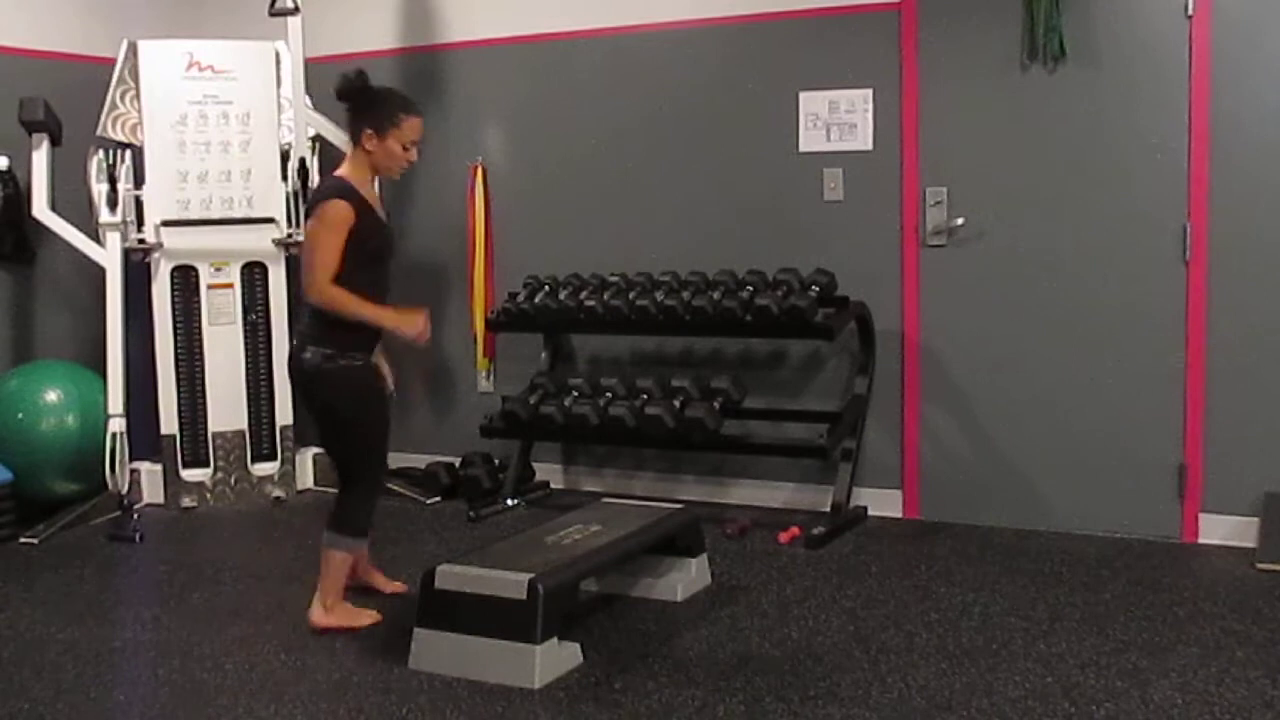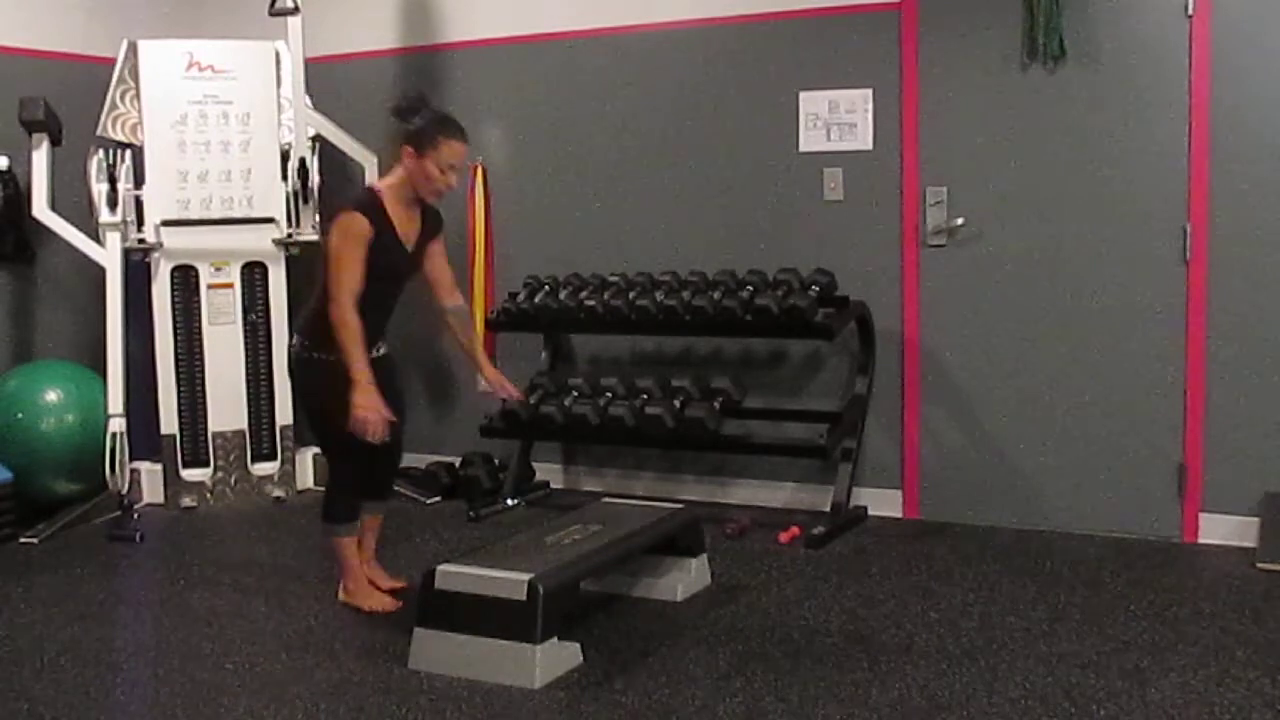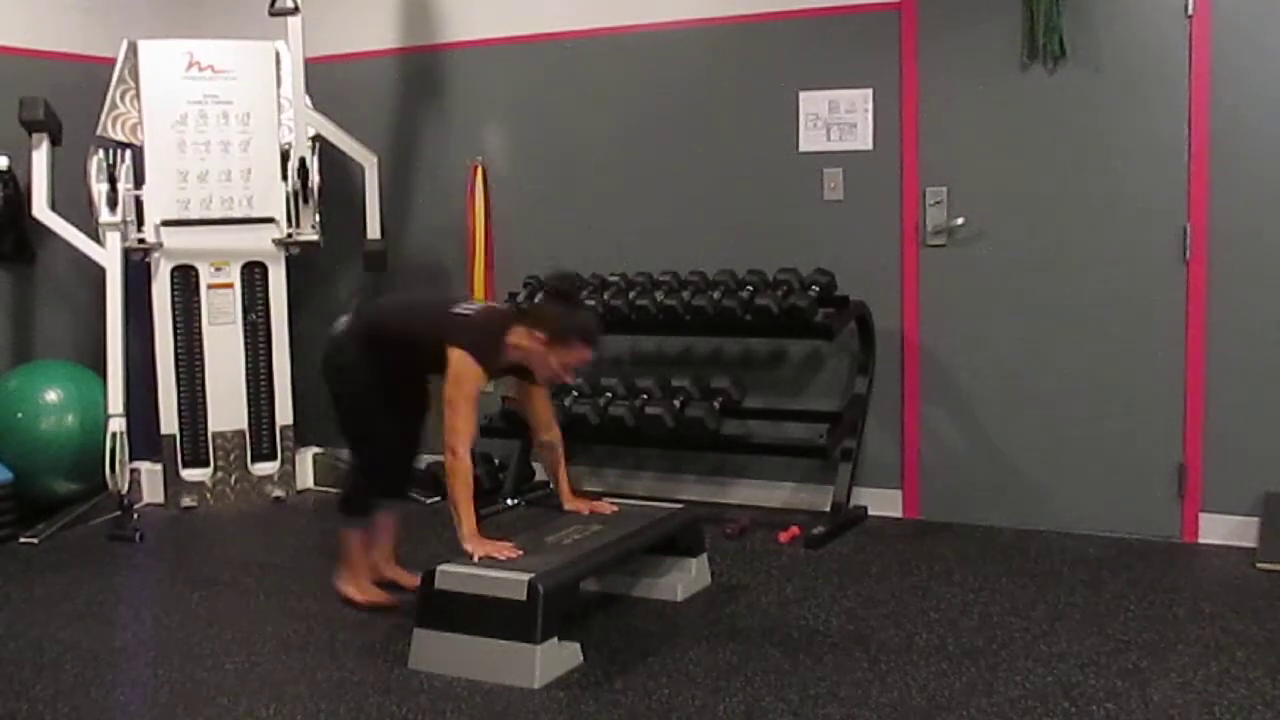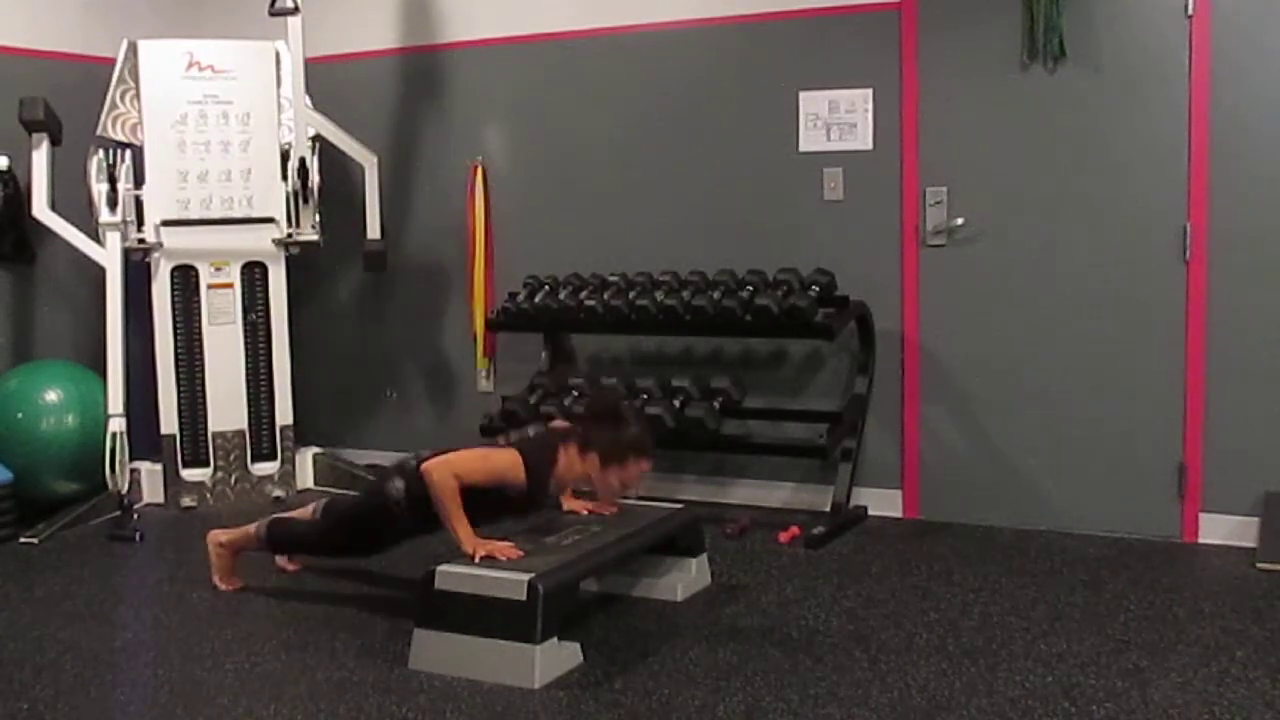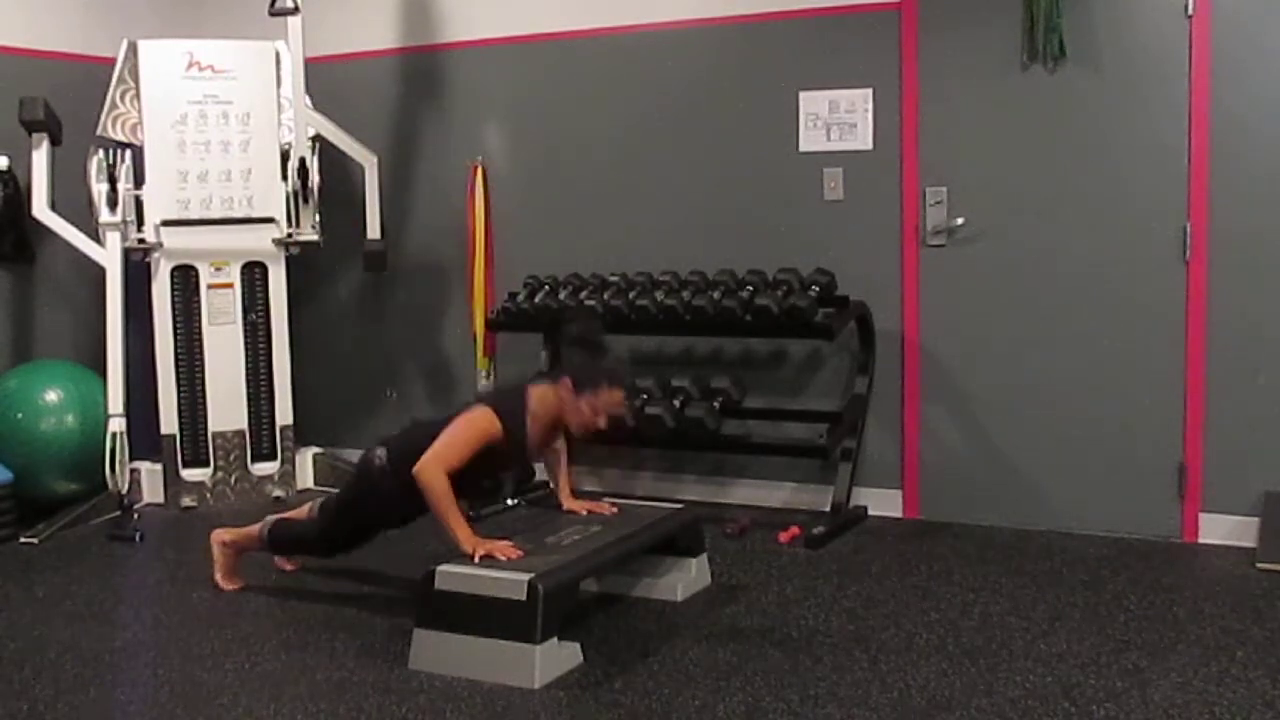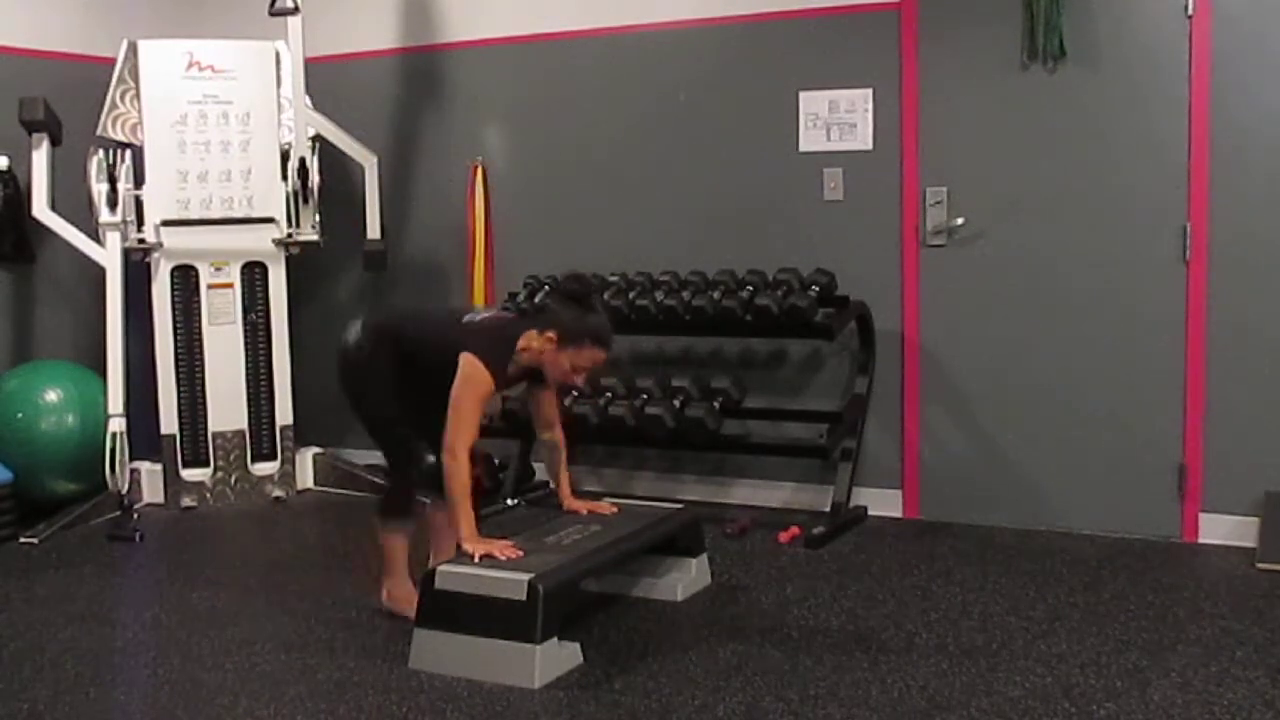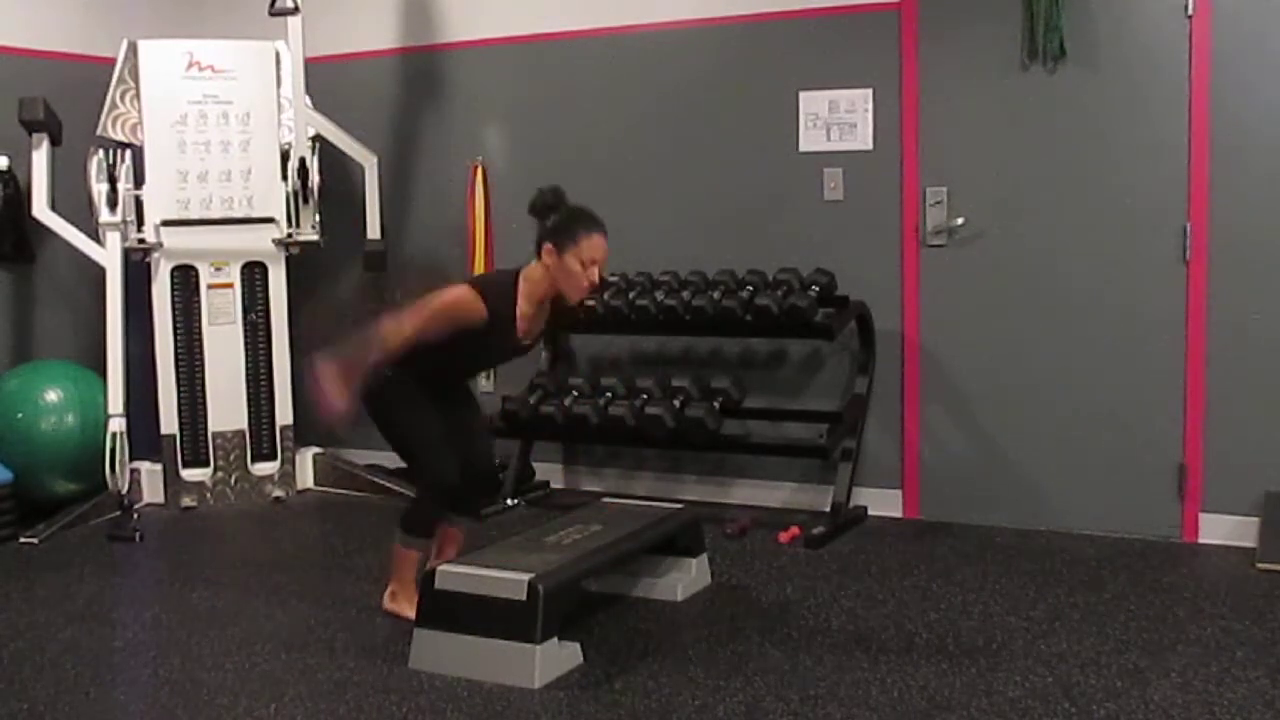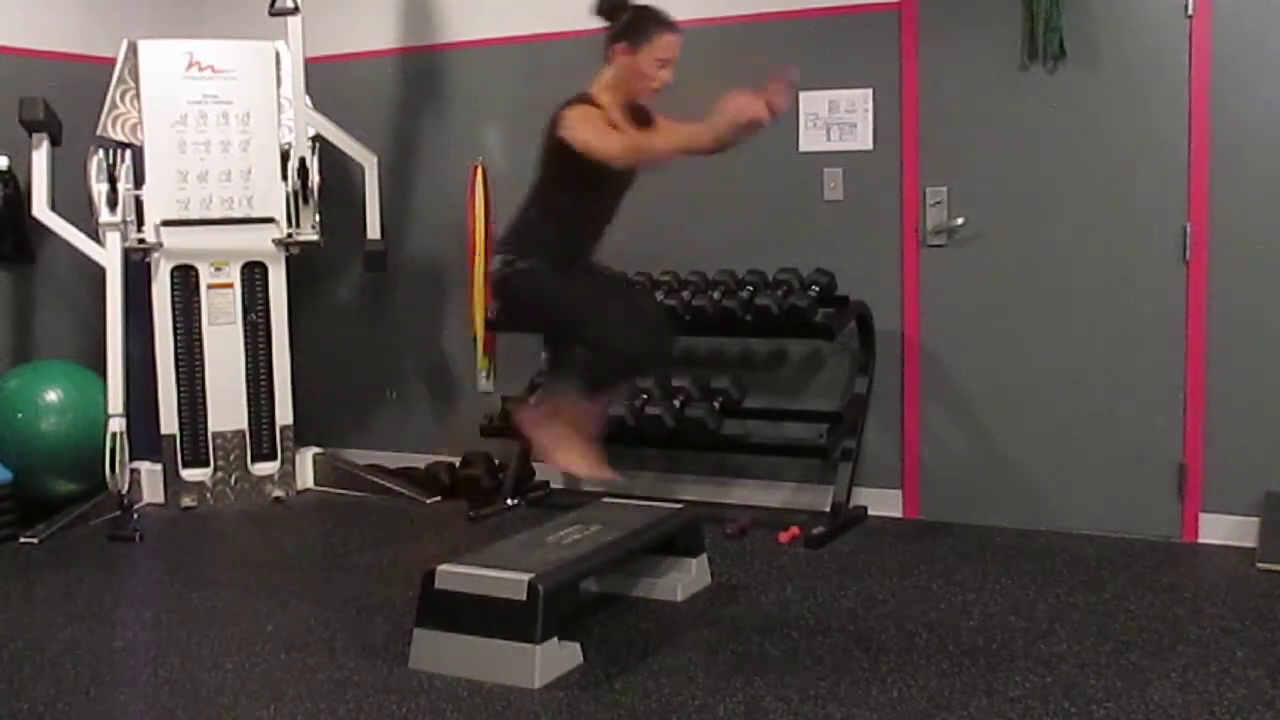
dt=0.5s
person 1, frame 1
left shoulder: (355, 194)
right shoulder: (339, 200)
right elbow: (319, 288)
left wrist: (375, 353)
right wrist: (396, 320)
left hip: (335, 358)
right hip: (335, 363)
left knee: (362, 470)
right knee: (364, 475)
left ankle: (359, 569)
right ankle: (328, 603)
person 1, frame 2
left shoulder: (427, 219)
right shoulder: (359, 214)
left elbow: (449, 296)
right elbow: (341, 306)
left wrist: (484, 365)
right wrist: (361, 387)
left hip: (370, 350)
right hip: (321, 357)
left knee: (381, 456)
right knee: (349, 464)
left ankle: (366, 562)
right ankle: (352, 581)
person 1, frame 3
left shoulder: (525, 353)
right shoulder: (473, 350)
left elbow: (545, 431)
right elbow: (458, 451)
left wrist: (567, 495)
right wrist: (470, 536)
left hip: (403, 362)
right hip: (357, 348)
left knee: (402, 456)
right knee: (381, 459)
left ankle: (382, 561)
right ankle: (351, 571)
person 1, frame 4
left shoulder: (574, 443)
right shoulder: (524, 470)
left elbow: (553, 424)
right elbow: (437, 471)
left wrist: (566, 497)
right wrist: (469, 542)
left hip: (419, 488)
right hip: (410, 495)
left knee: (344, 516)
right knee: (330, 536)
left ankle: (296, 522)
right ankle: (227, 542)
person 1, frame 5
left shoulder: (555, 406)
right shoulder: (500, 418)
right elbow: (427, 470)
left wrist: (566, 496)
right wrist: (467, 540)
left hip: (420, 477)
right hip: (396, 470)
right knee: (329, 538)
left ankle: (294, 522)
right ankle: (230, 542)
person 1, frame 6
left shoulder: (542, 356)
right shoulder: (487, 355)
left elbow: (550, 430)
right elbow: (456, 451)
left wrist: (568, 495)
right wrist: (469, 536)
left hip: (420, 371)
right hip: (370, 352)
left knee: (451, 475)
right knee: (409, 462)
left ankle: (440, 568)
right ankle: (395, 587)
person 1, frame 7
left shoulder: (554, 304)
right shoulder: (487, 298)
right elbow: (400, 327)
right wrist: (343, 373)
left hip: (445, 381)
right hip: (396, 378)
left knee: (480, 475)
right knee: (440, 476)
right ankle: (400, 591)
person 1, frame 8
left shoulder: (634, 114)
right shoulder: (581, 114)
left elbow: (704, 139)
right elbow: (625, 154)
left wrist: (756, 115)
right wrist: (724, 116)
left hip: (569, 263)
right hip: (529, 268)
left knee: (651, 334)
right knee: (628, 341)
left ankle: (572, 420)
right ankle: (553, 418)
